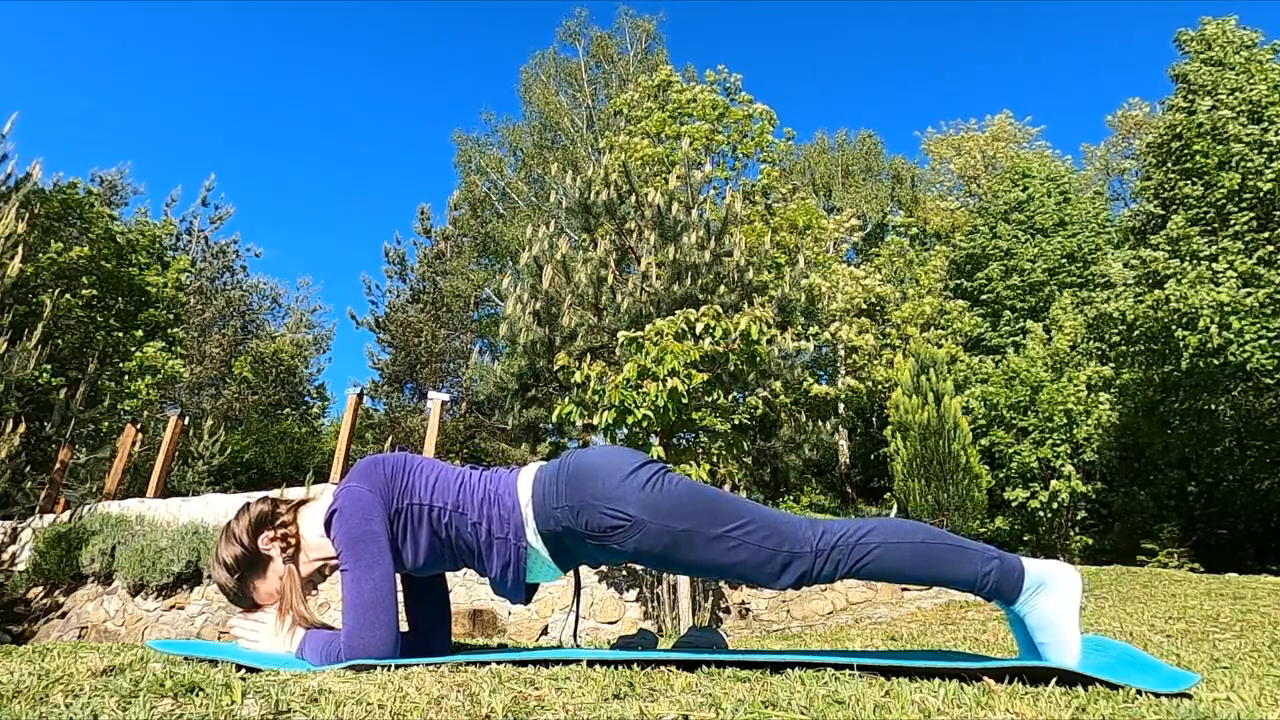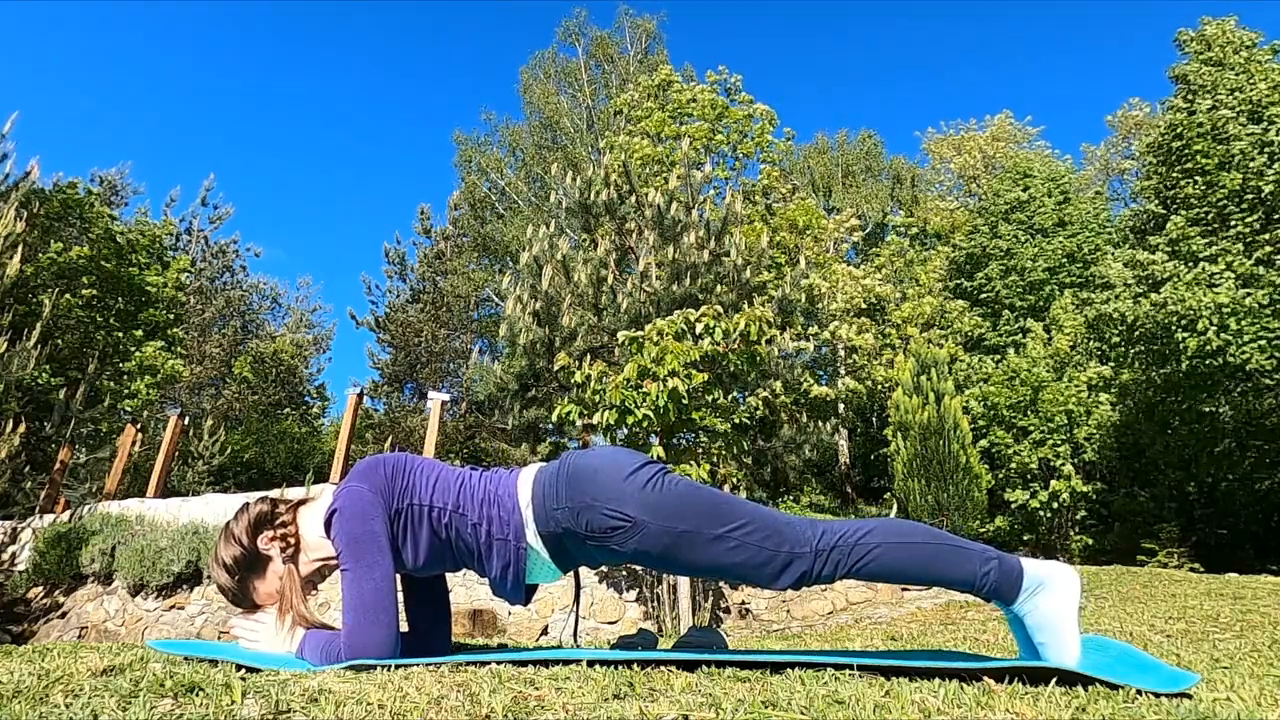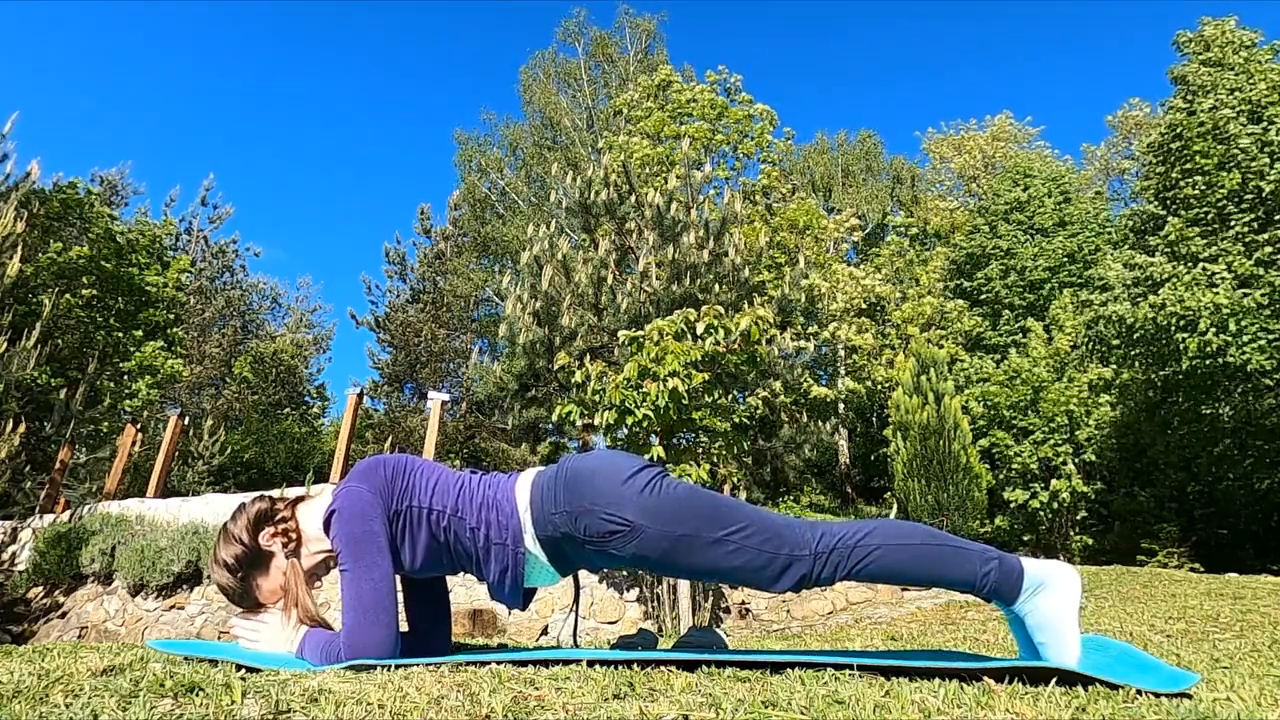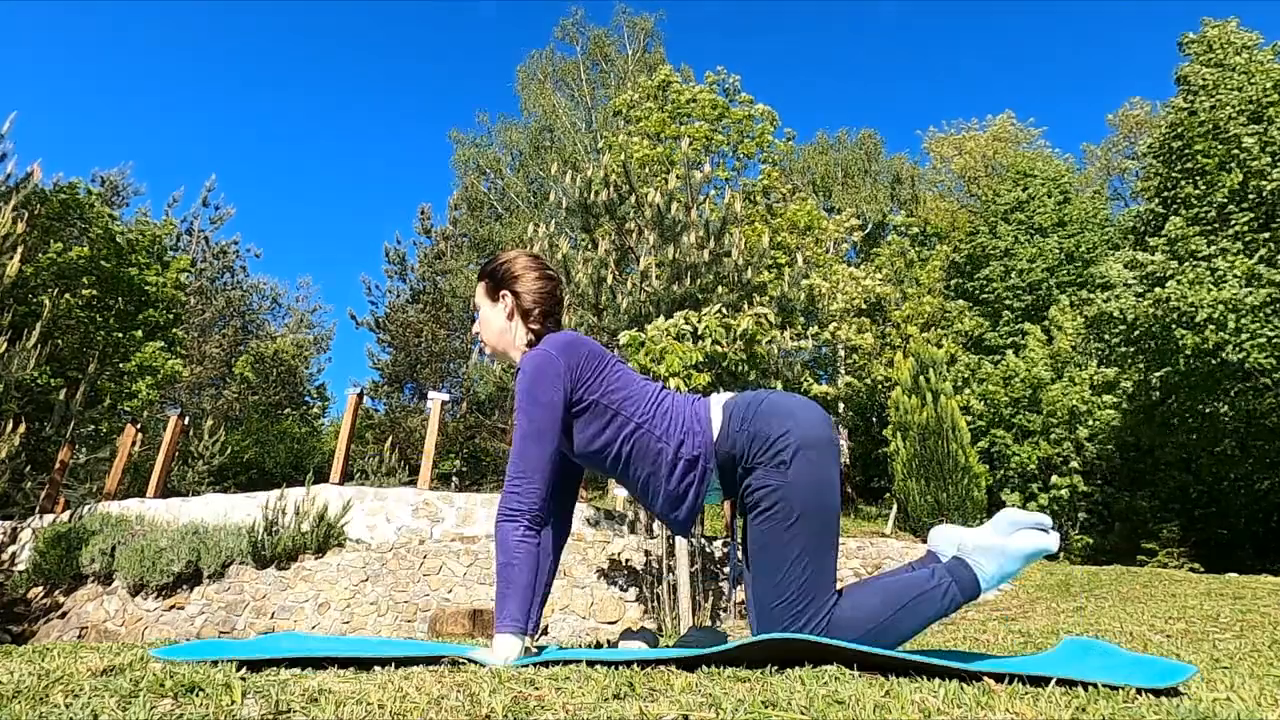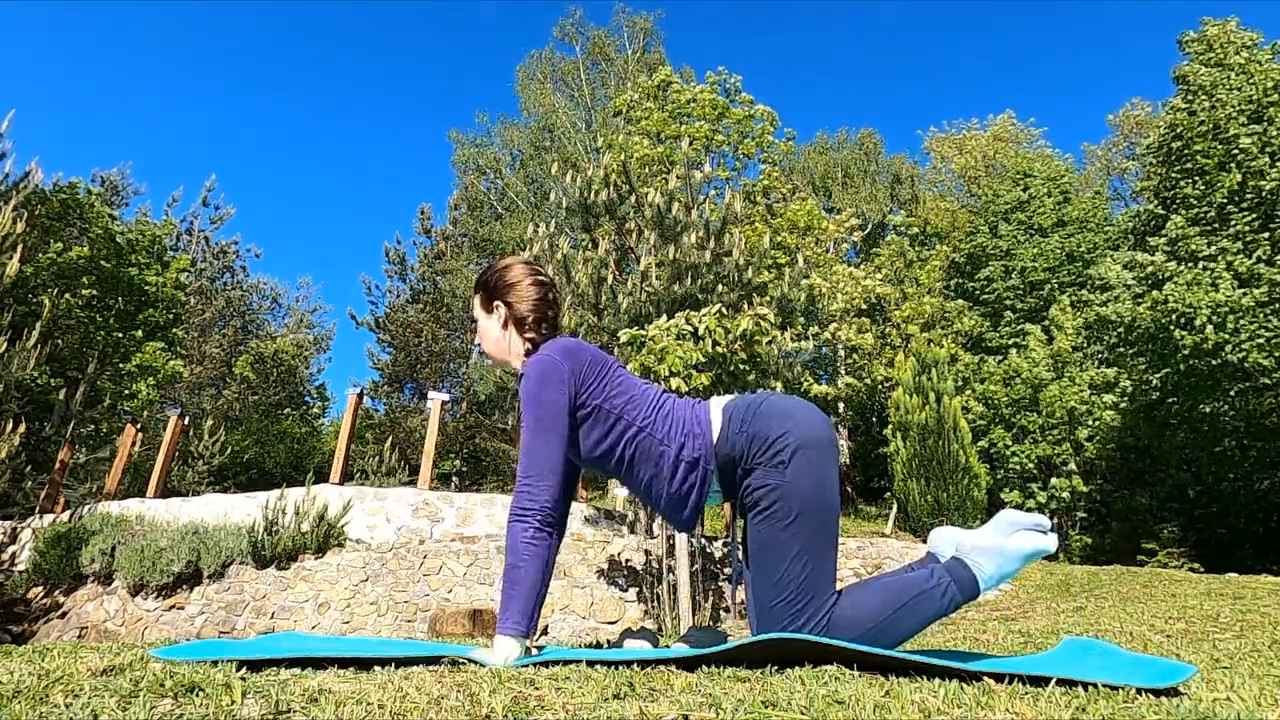
dt=0.5s
person 1, frame 1
left shoulder: (356, 503)
right shoulder: (387, 524)
left elbow: (374, 647)
right elbow: (427, 643)
left wrist: (294, 639)
right wrist: (302, 626)
left hip: (595, 504)
right hip: (590, 504)
left knee: (811, 551)
right knee: (809, 549)
left ankle: (1021, 581)
right ankle: (1015, 582)
person 1, frame 2
left shoulder: (358, 501)
right shoulder: (388, 524)
left elbow: (373, 645)
right elbow: (427, 643)
left wrist: (294, 639)
right wrist: (305, 625)
left hip: (596, 504)
right hip: (590, 506)
left knee: (811, 552)
right knee: (809, 551)
left ankle: (1020, 580)
right ankle: (1014, 580)
person 1, frame 3
left shoulder: (358, 498)
right shoulder: (388, 520)
left elbow: (372, 645)
right elbow: (428, 643)
left wrist: (294, 638)
right wrist: (303, 622)
left hip: (593, 508)
right hip: (589, 508)
left knee: (811, 555)
right knee: (813, 551)
left ankle: (1022, 580)
right ankle: (1015, 579)
person 1, frame 4
left shoulder: (551, 360)
right shoulder: (553, 373)
left elbow: (522, 510)
right elbow: (550, 517)
left wrist: (506, 642)
right wrist: (520, 633)
left hip: (775, 441)
right hip: (767, 449)
left knee: (803, 636)
right knee: (793, 632)
left ankle: (970, 566)
right ankle: (947, 557)
person 1, frame 5
left shoulder: (549, 365)
right shoulder: (559, 376)
left elbow: (535, 511)
right elbow: (549, 515)
left wrist: (507, 640)
right wrist: (518, 634)
left hip: (775, 442)
right hip: (766, 445)
left knee: (801, 638)
right knee: (789, 629)
left ankle: (969, 569)
right ankle: (946, 557)
